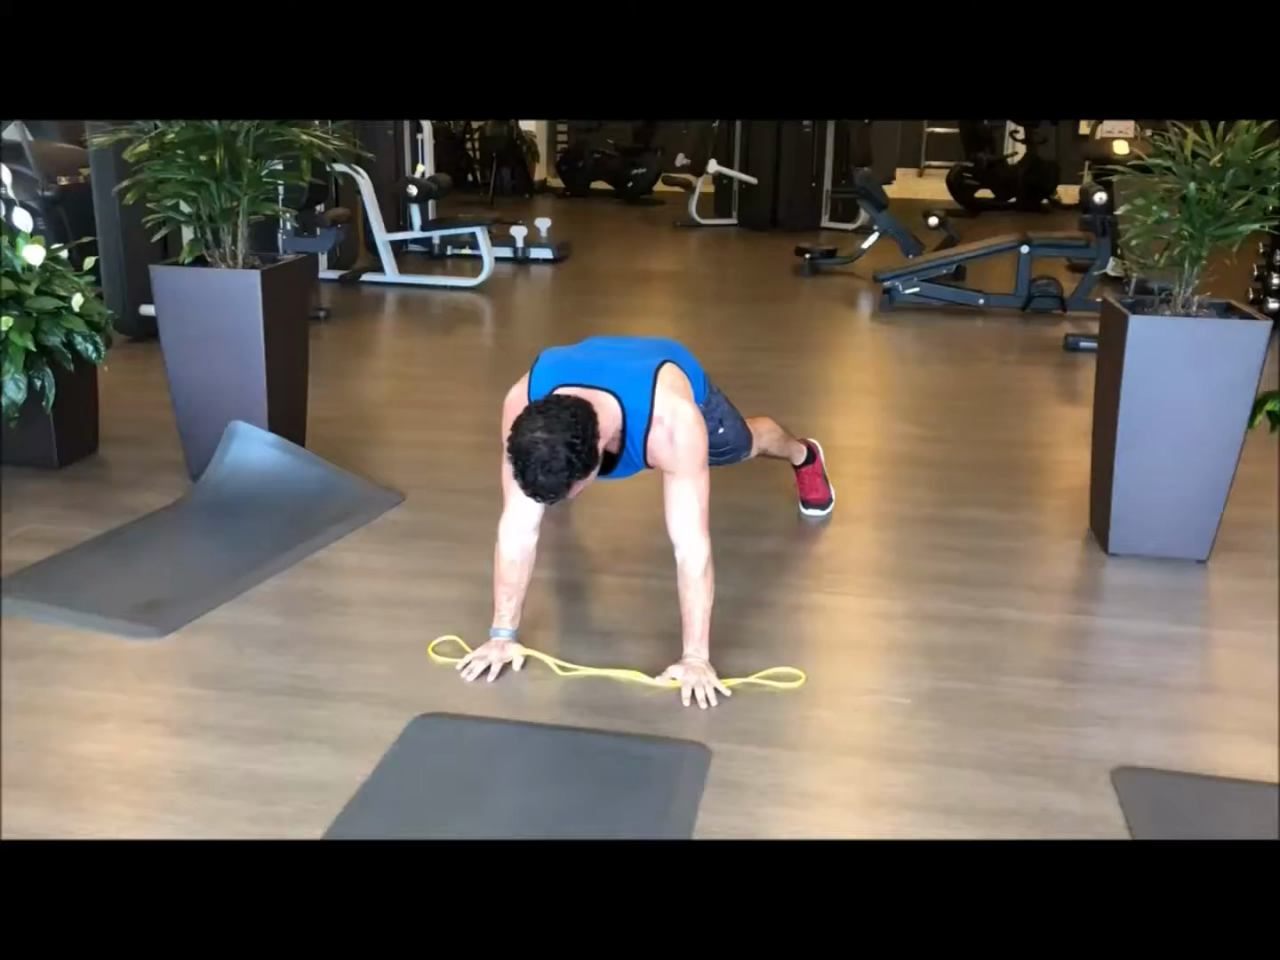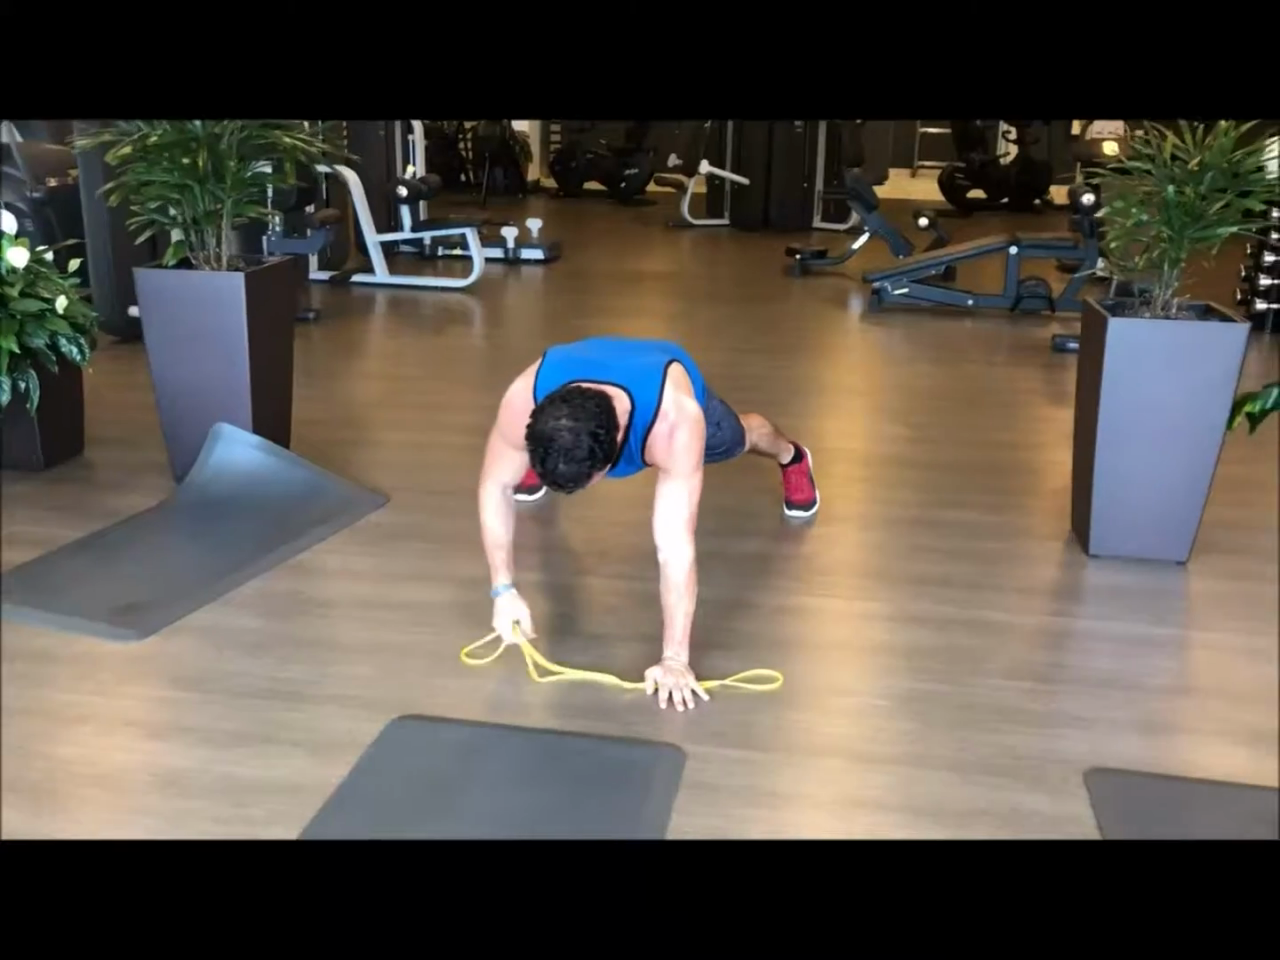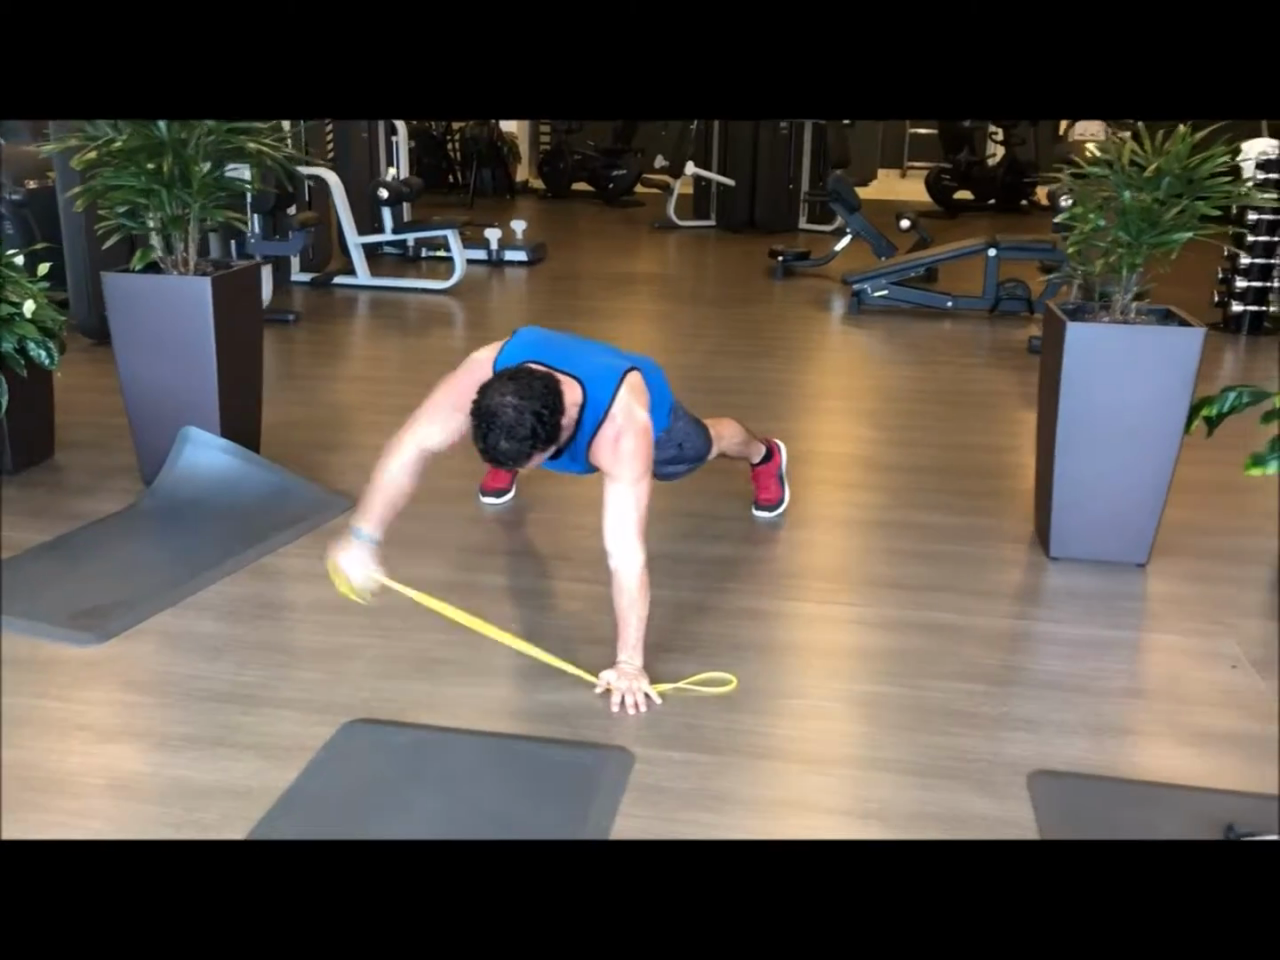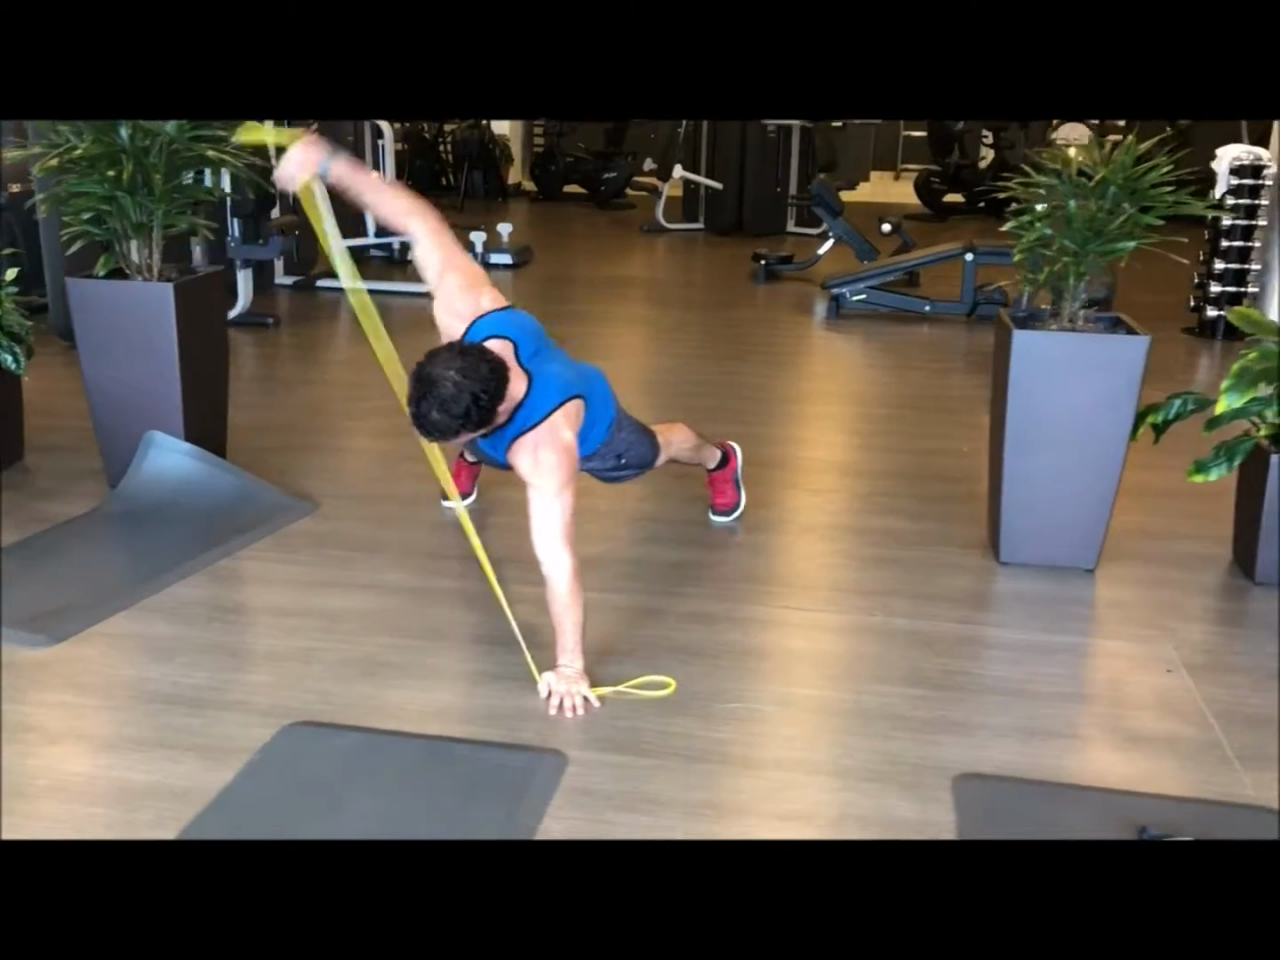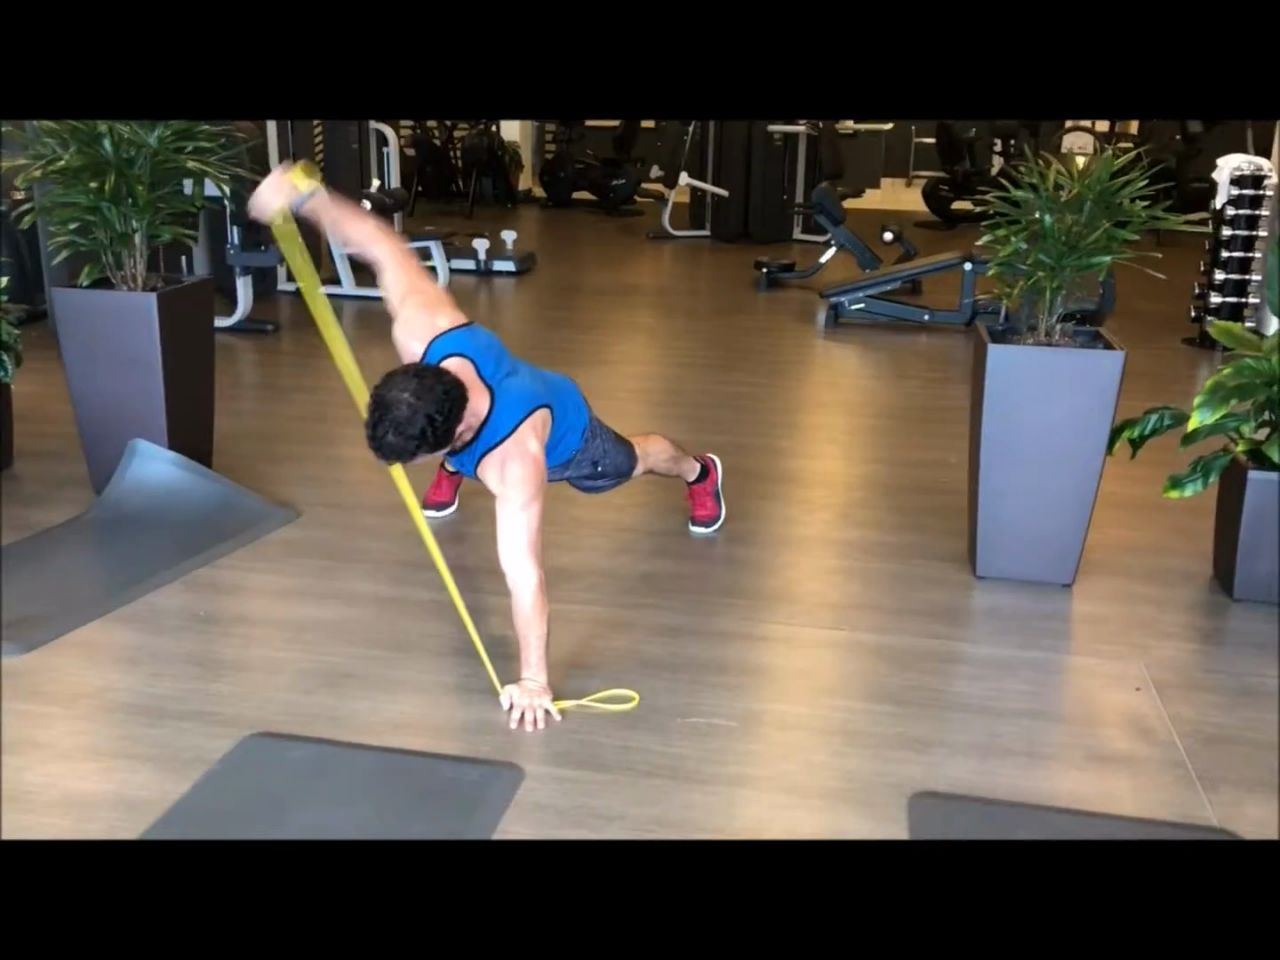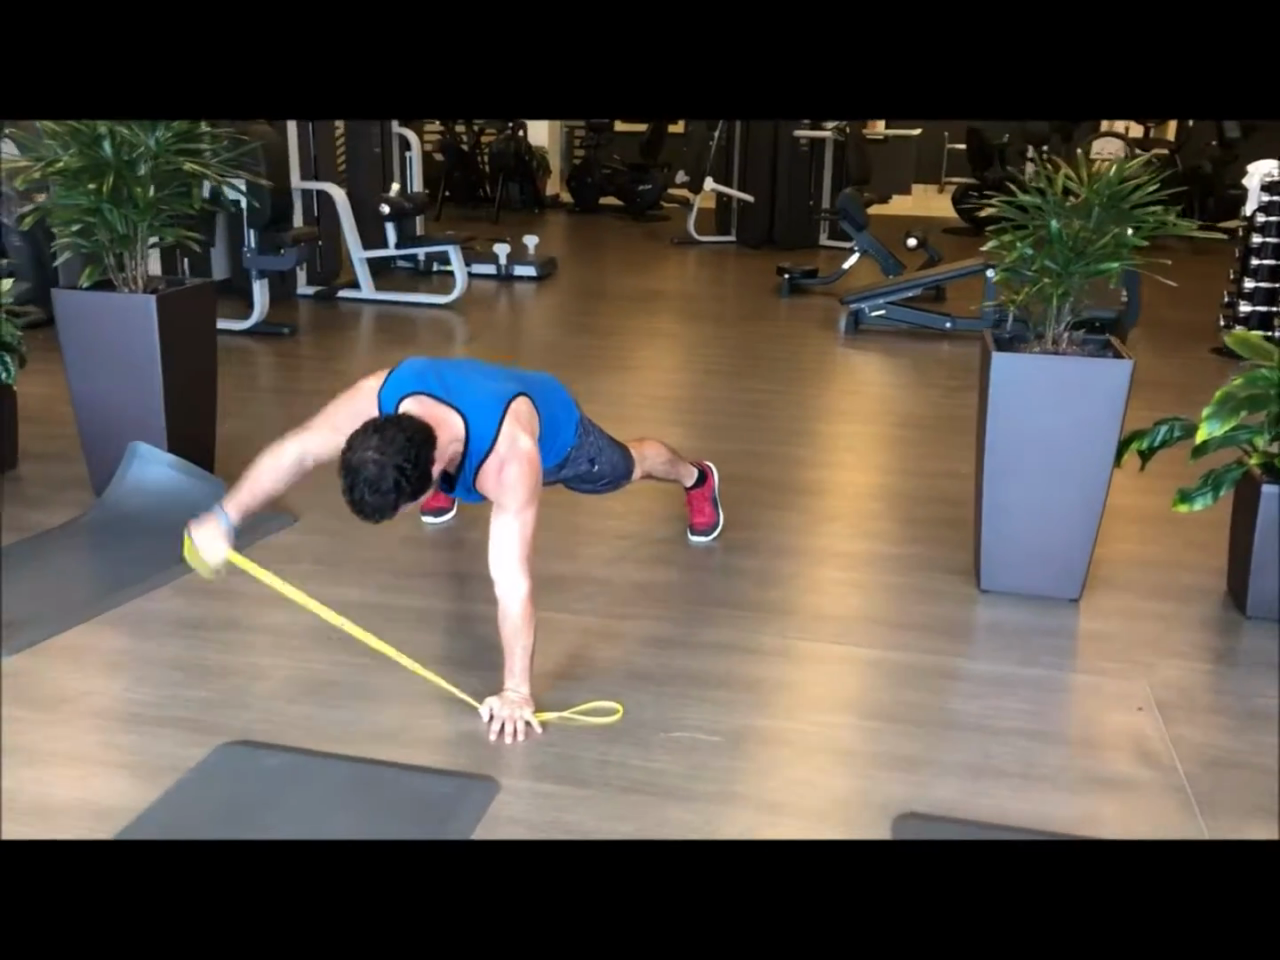
dt=0.4s
person 1, frame 1
left shoulder: (672, 424)
right shoulder: (523, 406)
left elbow: (691, 545)
right elbow: (518, 528)
left wrist: (695, 657)
right wrist: (502, 634)
left hip: (684, 382)
left knee: (745, 444)
left ankle: (803, 455)
person 1, frame 2
left shoulder: (676, 422)
right shoulder: (525, 399)
left elbow: (674, 547)
right elbow: (494, 487)
left wrist: (674, 659)
right wrist: (503, 589)
left hip: (673, 383)
right hip: (584, 372)
left knee: (737, 440)
right knee: (527, 476)
left ankle: (790, 455)
right ankle: (536, 468)
person 1, frame 3
left shoulder: (623, 431)
right shoulder: (492, 370)
left elbow: (625, 553)
right elbow: (413, 445)
left wrist: (629, 665)
right wrist: (362, 538)
left hip: (646, 407)
left knee: (711, 442)
right knee: (516, 456)
left ankle: (763, 453)
right ankle: (508, 467)
person 1, frame 4
left shoulder: (545, 441)
right shoulder: (480, 319)
left elbow: (556, 559)
right elbow: (421, 226)
left wrist: (571, 669)
right wrist: (325, 160)
left hip: (589, 430)
left knee: (652, 455)
right knee: (469, 454)
left ankle: (718, 457)
right ankle: (480, 460)
person 1, frame 5
left shoulder: (510, 460)
right shoulder: (436, 340)
left elbow: (522, 576)
right elbow: (385, 250)
left wrist: (535, 684)
right wrist: (305, 196)
left hip: (567, 443)
left knee: (630, 464)
right knee: (453, 466)
left ankle: (697, 472)
right ankle: (452, 477)
person 1, frame 6
left shoulder: (507, 458)
right shoulder: (377, 399)
left elbow: (512, 582)
right elbow: (297, 452)
left wrist: (515, 692)
right wrist: (223, 517)
left hip: (556, 435)
right hip: (479, 402)
left knee: (626, 466)
right knee: (440, 497)
left ankle: (696, 478)
right ankle: (456, 493)
